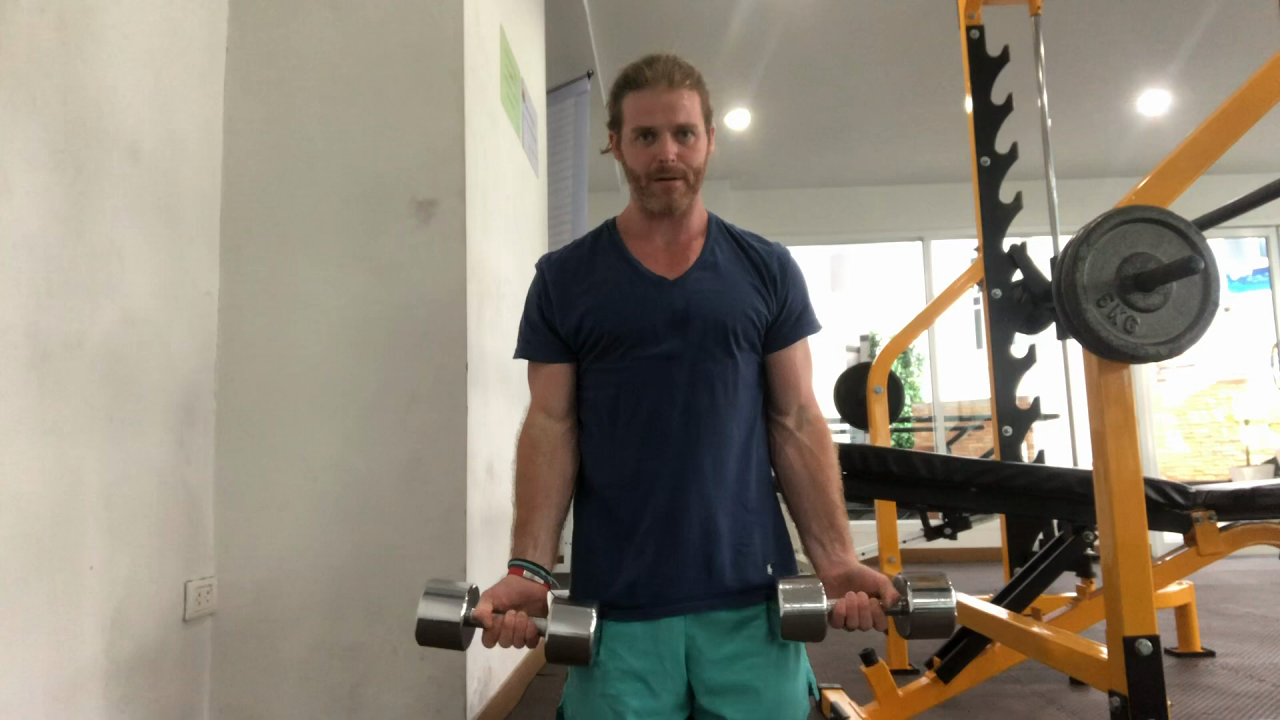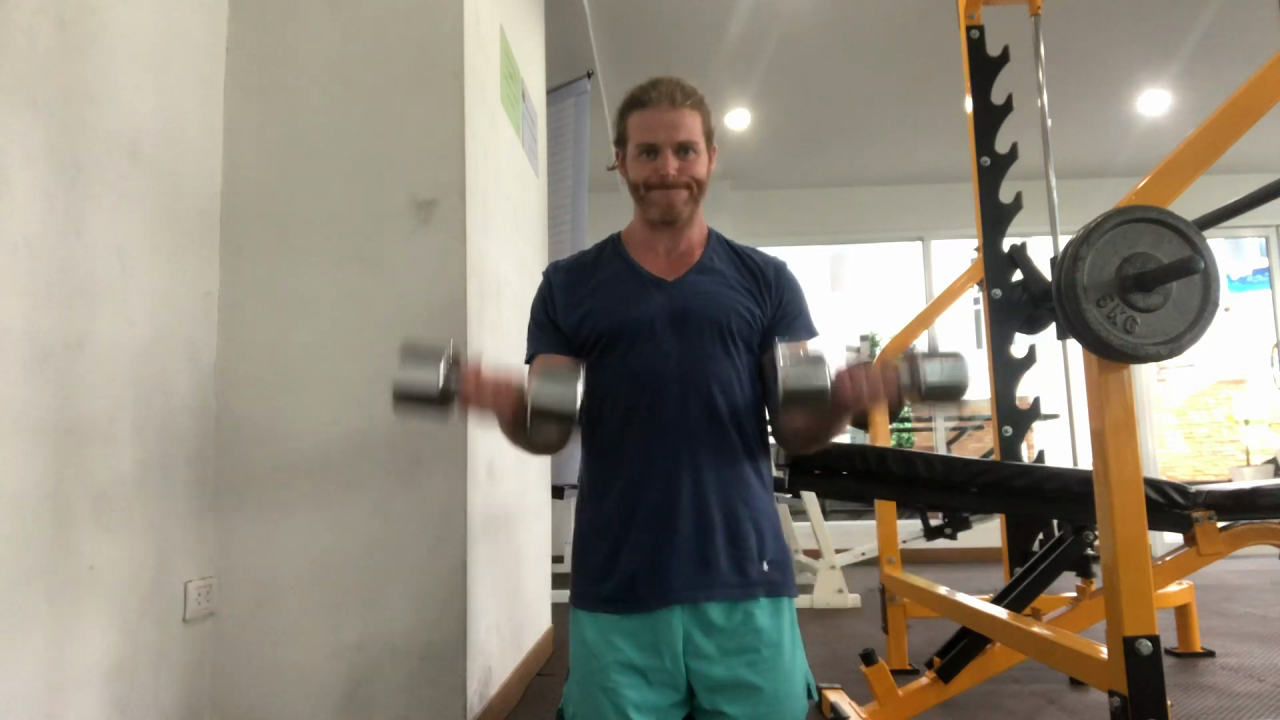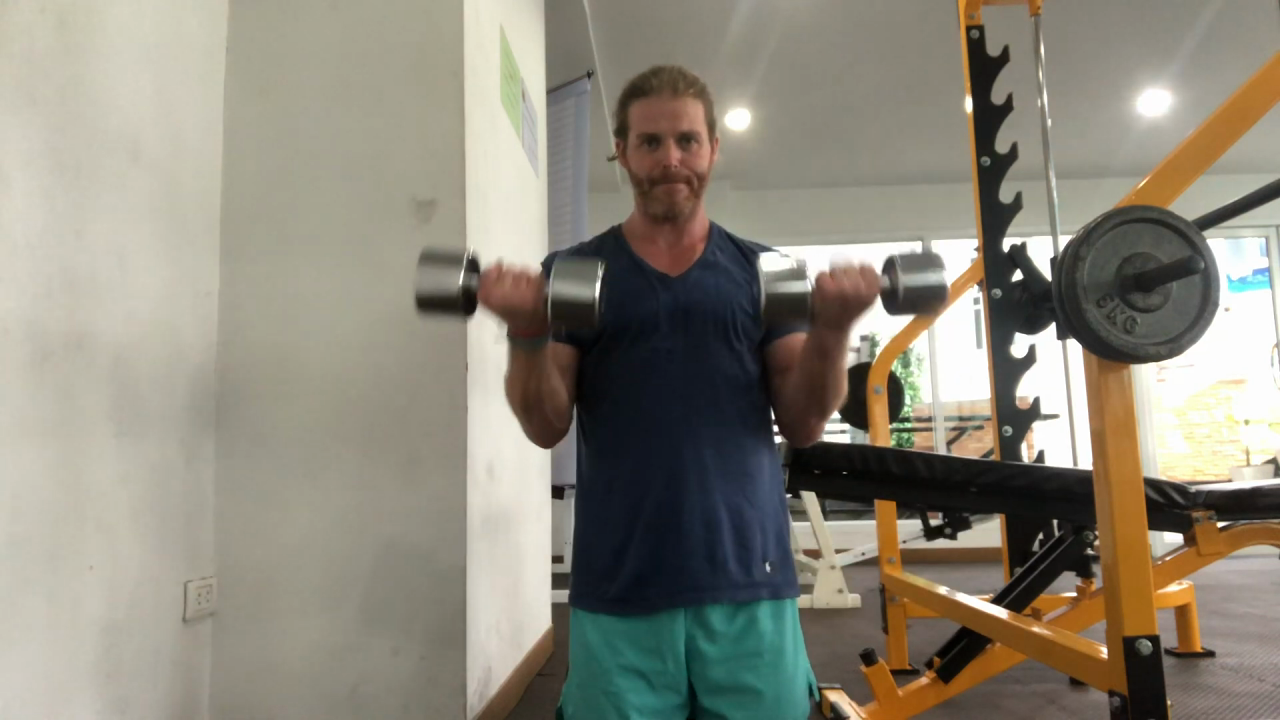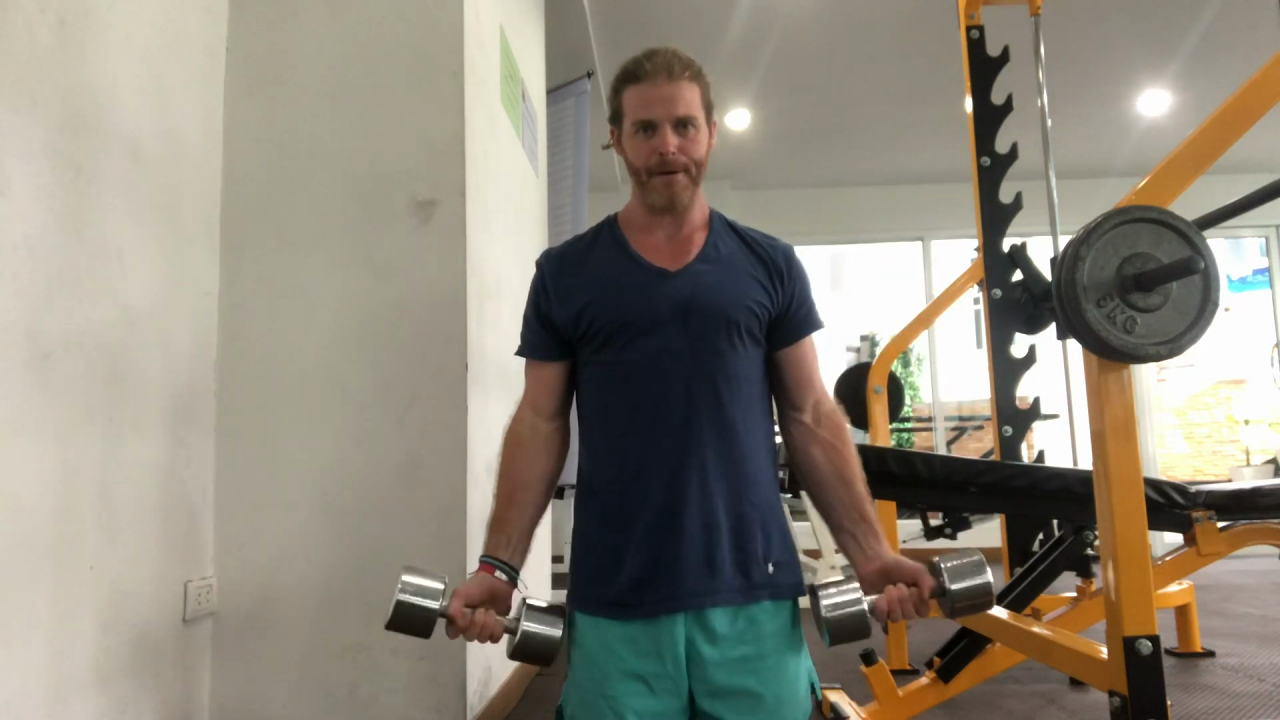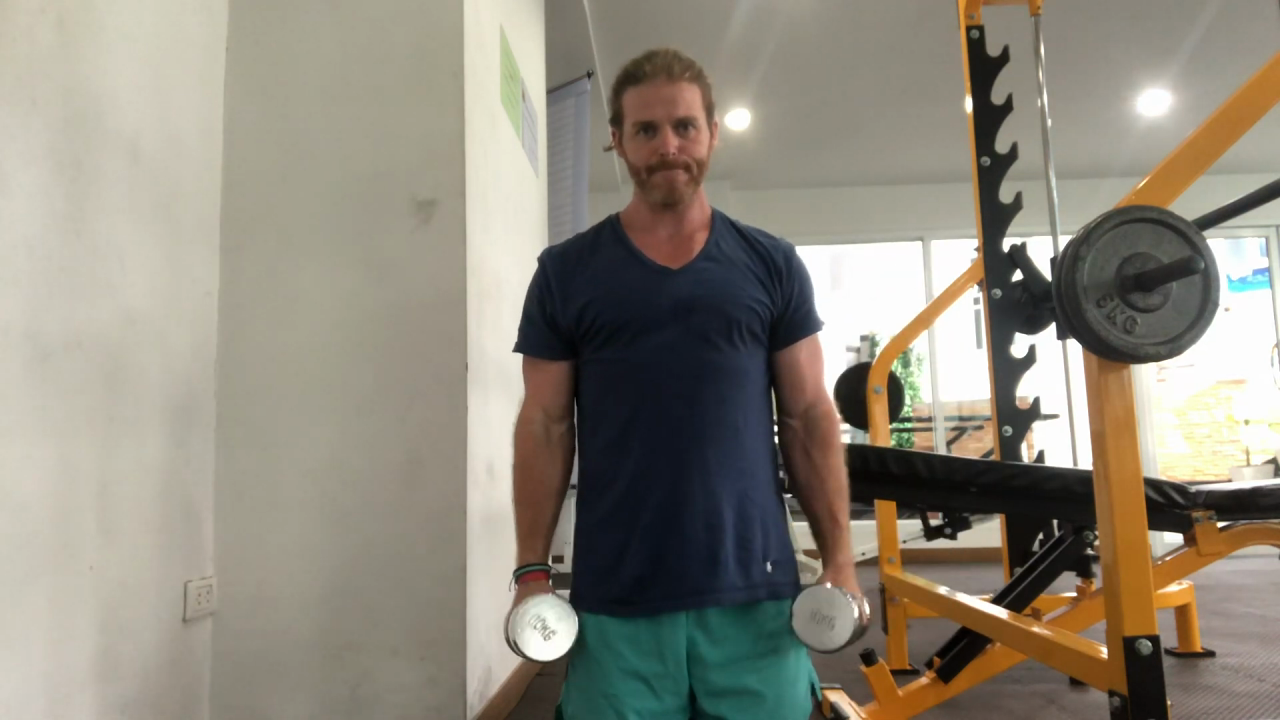
dt=1s
person 1, frame 1
left shoulder: (766, 269)
right shoulder: (564, 277)
left elbow: (796, 421)
right elbow: (552, 425)
left wrist: (836, 558)
right wrist: (529, 566)
left hip: (750, 591)
right hip: (617, 598)
person 1, frame 2
left shoulder: (763, 279)
right shoulder: (572, 282)
left elbow: (796, 427)
right elbow: (551, 426)
left wrist: (838, 400)
right wrist: (512, 405)
left hip: (744, 579)
right hip: (616, 588)
person 1, frame 3
left shoulder: (764, 273)
left elbow: (800, 423)
right elbow: (549, 425)
left wrist: (832, 330)
right wrist: (524, 336)
left hip: (746, 581)
right hip: (618, 588)
person 1, frame 4
left shoulder: (769, 264)
right shoulder: (565, 273)
left elbow: (810, 417)
right elbow: (540, 423)
left wrist: (868, 549)
right wrist: (499, 564)
left hip: (750, 587)
right hip: (615, 596)
person 1, frame 5
left shoulder: (771, 265)
right shoulder: (566, 271)
left elbow: (808, 417)
right elbow: (545, 424)
left wrist: (837, 558)
right wrist: (532, 569)
left hip: (752, 588)
right hip: (616, 595)
